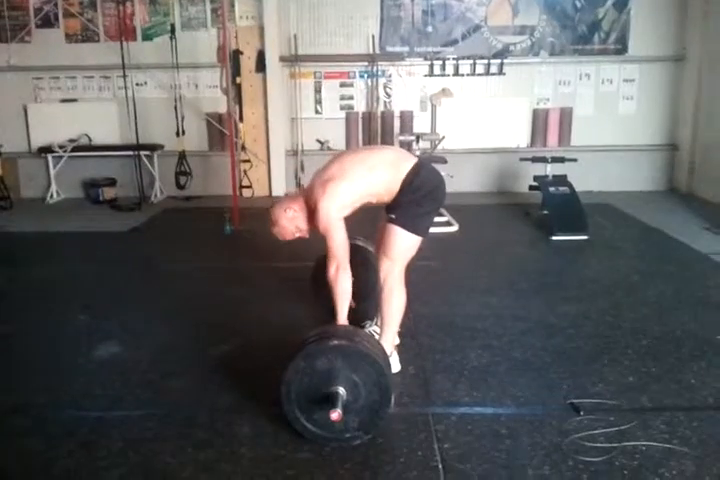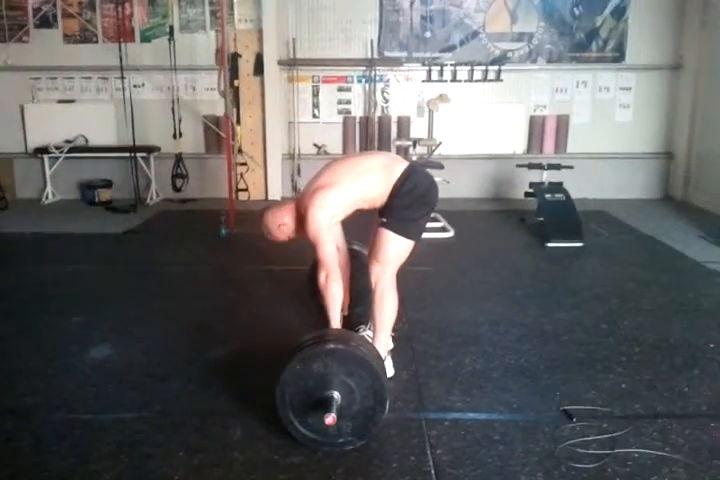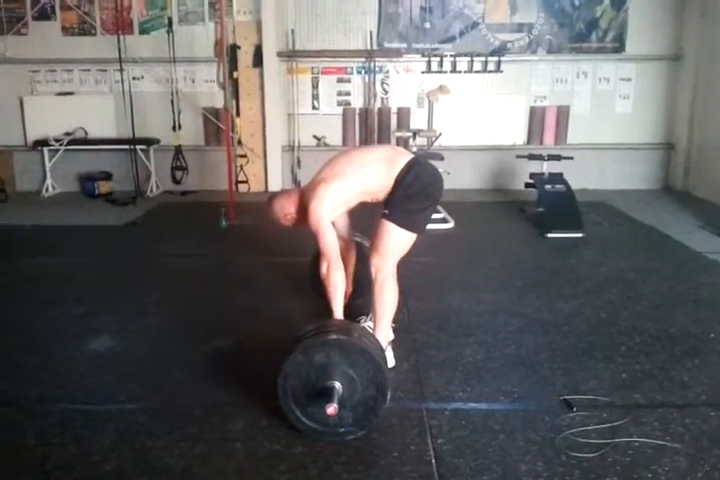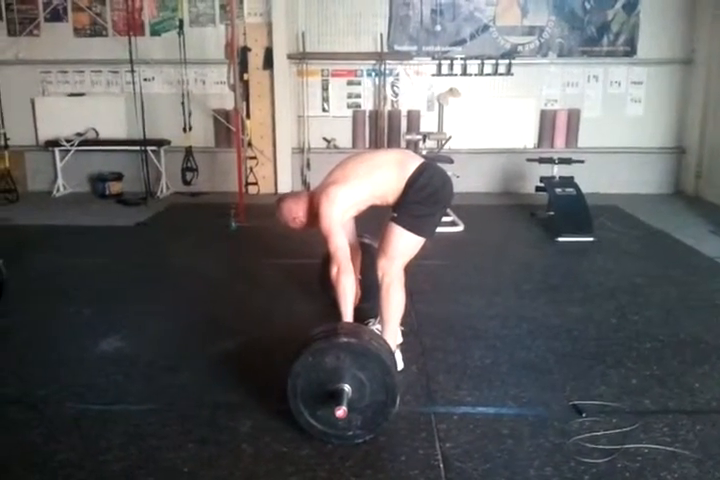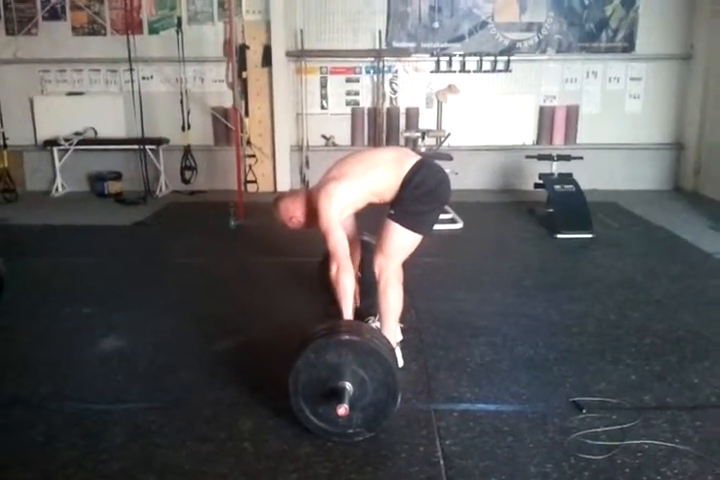
dt=1s
person 1, frame 1
left shoulder: (323, 206)
right shoulder: (317, 192)
left elbow: (338, 267)
right elbow: (339, 240)
left wrist: (341, 321)
right wrist: (344, 290)
left hip: (420, 187)
right hip: (413, 178)
left knee: (389, 270)
right knee: (384, 259)
left ankle: (386, 353)
right ankle: (386, 328)
person 1, frame 2
left shoulder: (313, 214)
right shoulder: (314, 200)
left elbow: (329, 275)
right elbow: (339, 249)
left wrist: (335, 329)
right wrist: (345, 296)
left hip: (412, 190)
right hip: (407, 180)
left knee: (381, 274)
right knee: (377, 264)
left ankle: (380, 357)
right ankle: (379, 332)
person 1, frame 3
left shoulder: (316, 207)
right shoulder: (324, 194)
left elbow: (331, 265)
right elbow: (346, 241)
left wrist: (338, 320)
right wrist: (348, 285)
left hip: (415, 184)
right hip: (414, 173)
left knee: (380, 265)
right knee: (381, 258)
left ankle: (380, 349)
right ankle: (379, 324)
person 1, frame 4
left shoulder: (326, 208)
right shoulder: (332, 195)
left elbow: (341, 268)
right elbow: (351, 245)
left wrist: (347, 324)
right wrist: (355, 283)
left hip: (425, 187)
right hip: (425, 177)
left knee: (387, 268)
right knee: (389, 261)
right ankle: (389, 327)
person 1, frame 5
left shoulder: (324, 205)
right shoulder: (328, 192)
left elbow: (341, 265)
right elbow: (352, 242)
right wrist: (353, 281)
left hip: (423, 185)
right hip: (423, 174)
left knee: (384, 265)
right knee: (388, 259)
right ankle: (389, 325)
